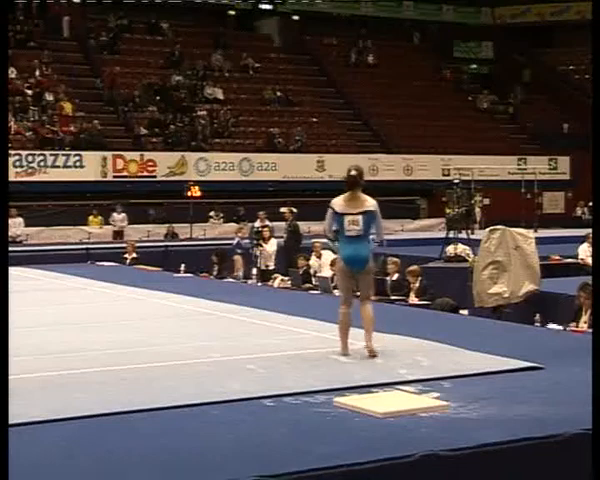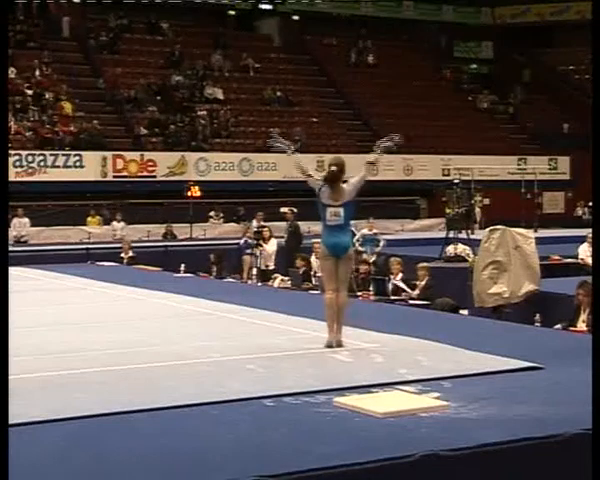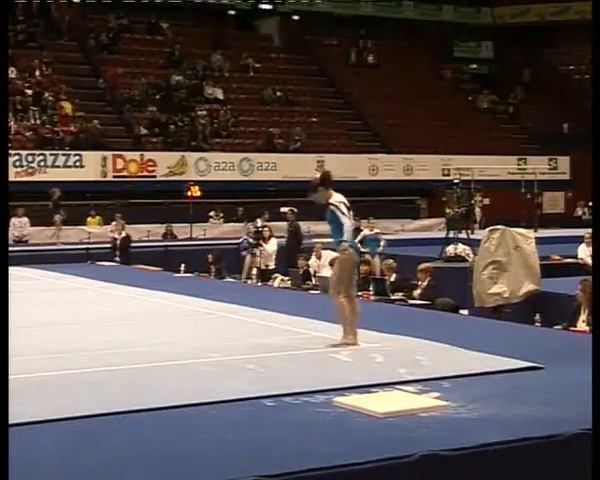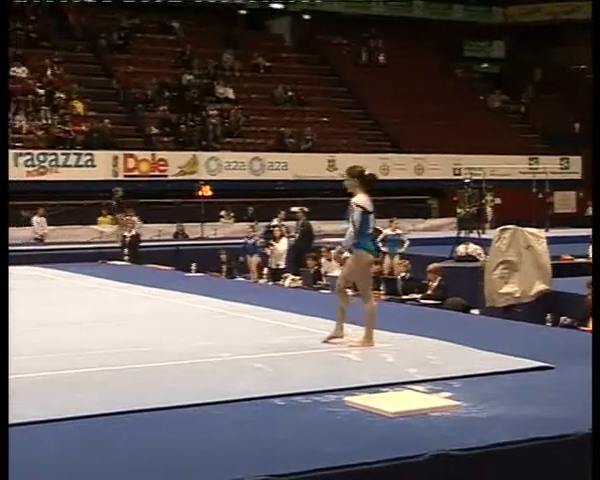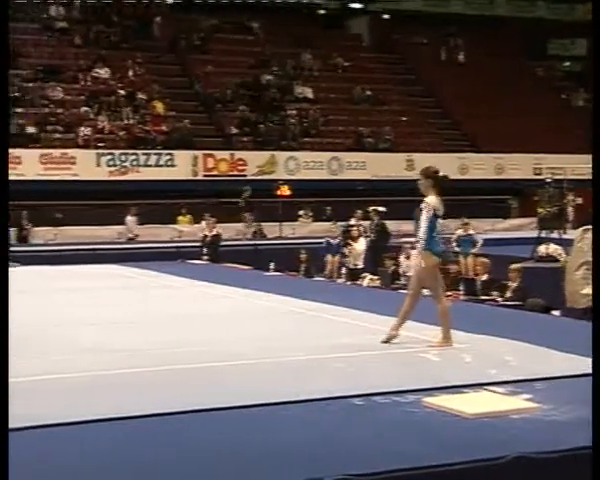
dt=1s
person 1, frame 1
left shoulder: (336, 203)
right shoulder: (371, 203)
left elbow: (328, 230)
right elbow: (379, 232)
left hip: (345, 255)
right hip: (364, 255)
left knee: (345, 303)
right knee: (366, 301)
left ankle: (344, 347)
right ankle: (369, 342)
person 1, frame 2
left shoulder: (322, 190)
right shoulder: (349, 190)
left elbow: (304, 172)
right elbow: (364, 173)
left hip: (328, 243)
right hip: (345, 243)
left knee: (330, 290)
right knee: (342, 290)
left ankle: (331, 334)
right ankle: (338, 335)
person 1, frame 3
left shoulder: (334, 202)
right shoulder: (337, 200)
left elbow: (347, 222)
left wrist: (344, 244)
left hip: (347, 250)
right hip: (349, 250)
left knee: (336, 292)
right knee: (349, 294)
left ankle: (348, 334)
right ankle: (352, 335)
person 1, frame 4
left shoulder: (357, 201)
right shoulder: (365, 199)
left elbow: (353, 230)
left wrist: (341, 248)
right wrist: (345, 248)
left hip: (362, 251)
right hip: (360, 250)
left knee: (366, 295)
right knee: (340, 287)
left ankle: (368, 338)
right ankle: (339, 329)
person 1, frame 5
left shoulder: (428, 202)
right shoulder: (436, 201)
left elbow: (423, 228)
left wrist: (419, 252)
right wrist: (440, 245)
left hip: (428, 252)
right hip: (431, 250)
left knee: (438, 296)
right knee: (412, 292)
left ankle: (446, 338)
right ankle: (395, 329)
